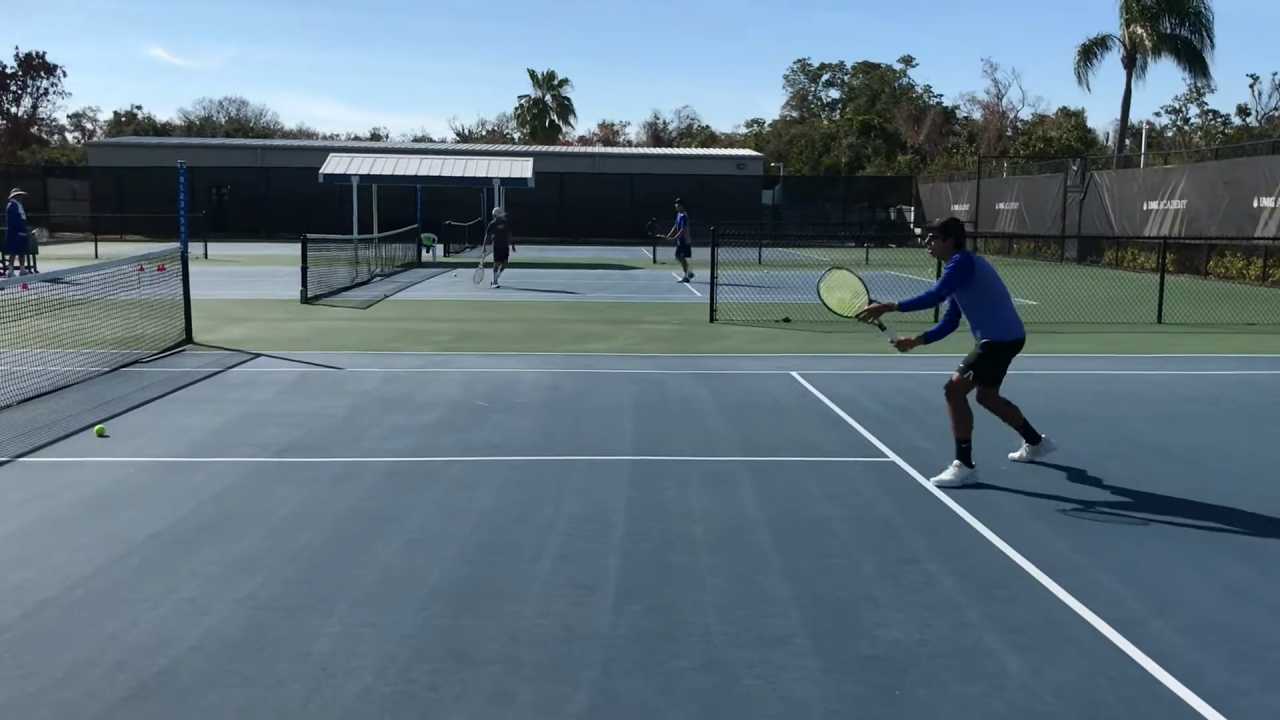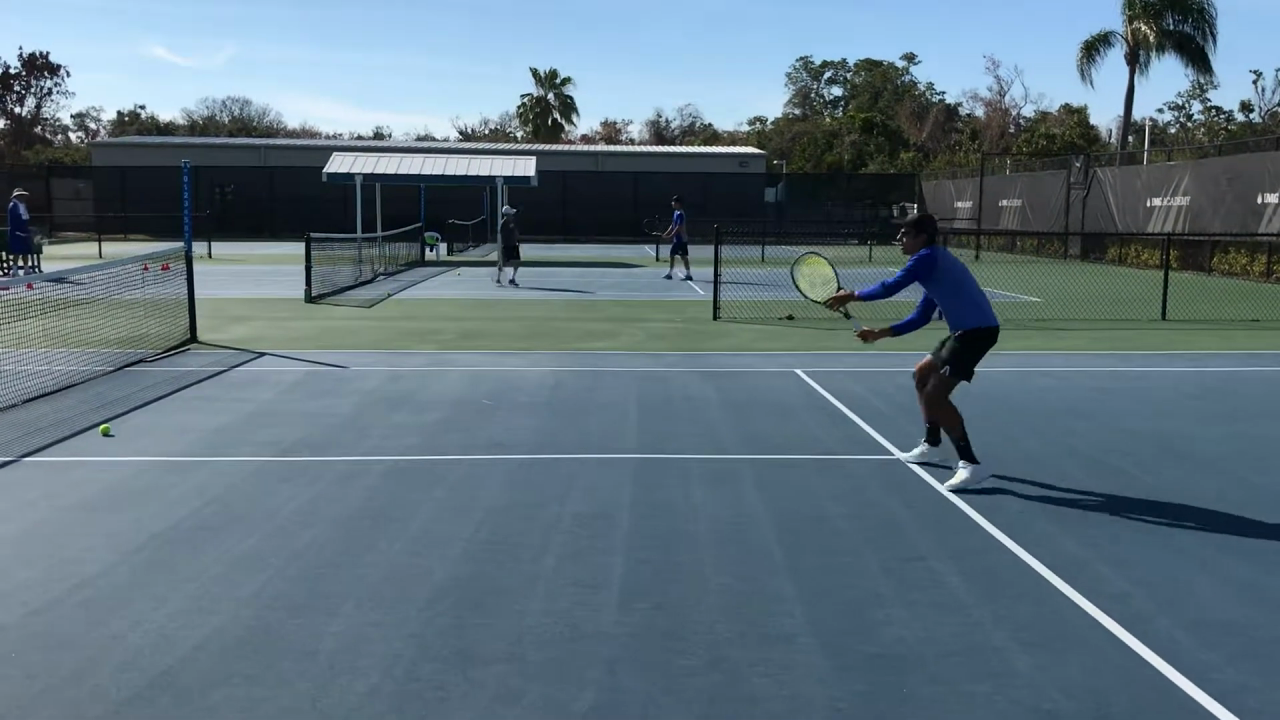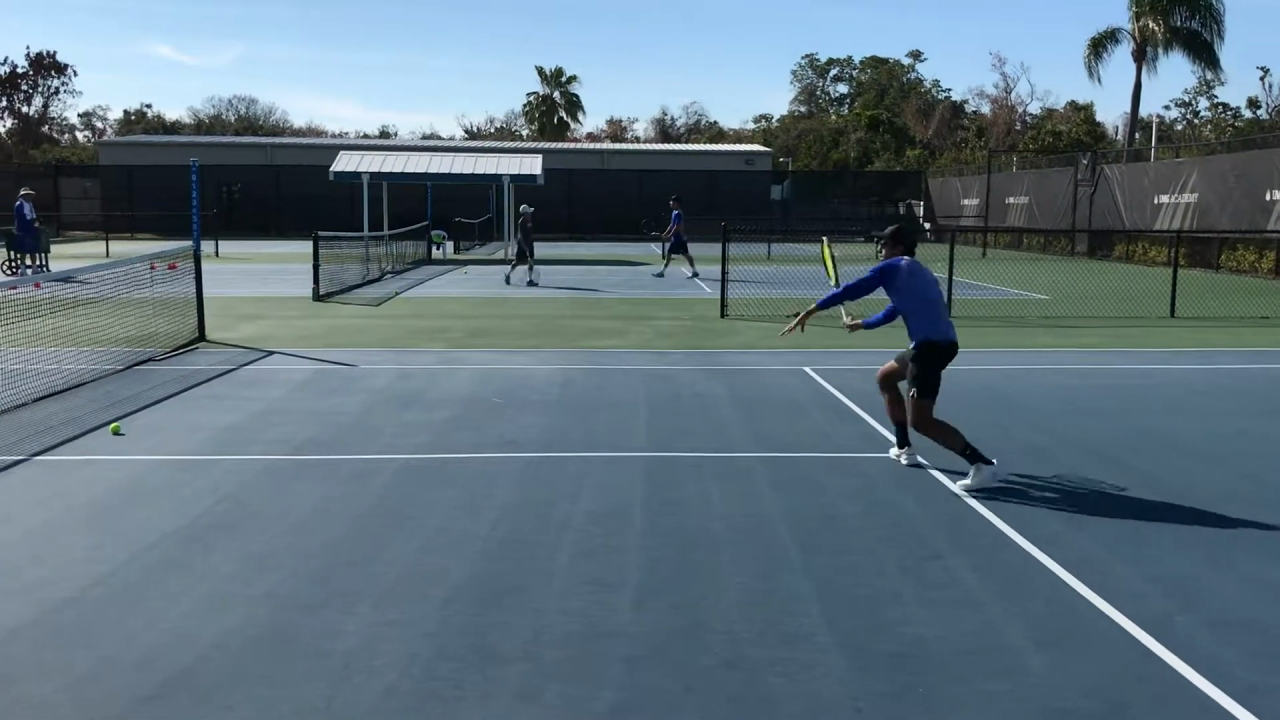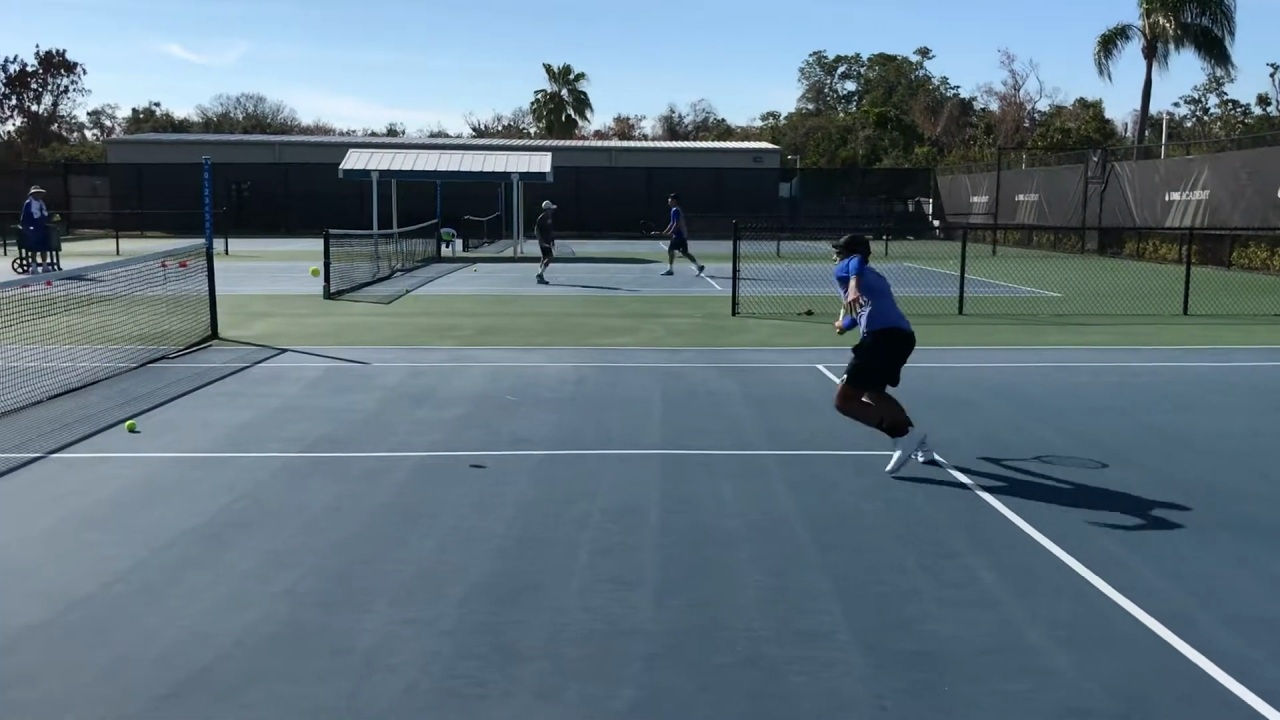
dt=0.2s
person 1, frame 1
left shoulder: (963, 262)
right shoulder: (960, 266)
left elbow: (933, 297)
right elbow: (949, 323)
left wrist: (886, 308)
right wrist: (916, 340)
left hip: (1002, 339)
right hip: (999, 338)
left knee: (955, 389)
right knee: (986, 395)
left ankle: (964, 466)
right ankle: (1036, 442)
person 1, frame 2
left shoulder: (929, 256)
right shoulder: (932, 265)
left elbow: (892, 286)
right elbow: (920, 318)
left wrist: (849, 295)
right wrist: (881, 332)
left hip: (977, 331)
right hip: (970, 331)
left knee: (933, 395)
right knee: (922, 373)
left ankle: (971, 466)
right ankle: (932, 444)
person 1, frame 3
left shoulder: (893, 267)
right shoulder: (924, 274)
left elbow: (852, 290)
right elbow: (893, 311)
left wrist: (808, 313)
right wrist: (860, 324)
left hip: (931, 345)
right hip: (937, 343)
left knee: (919, 419)
right knee: (885, 377)
left ankle: (983, 465)
right ankle: (905, 448)
person 1, frame 4
left shoulder: (848, 267)
right shoulder: (874, 278)
left elbow: (853, 267)
left wrist: (852, 288)
right wrist: (844, 324)
left hip: (881, 336)
right hip: (902, 336)
left knee: (844, 401)
right knee: (875, 394)
left ankle: (902, 435)
right ankle: (918, 445)
